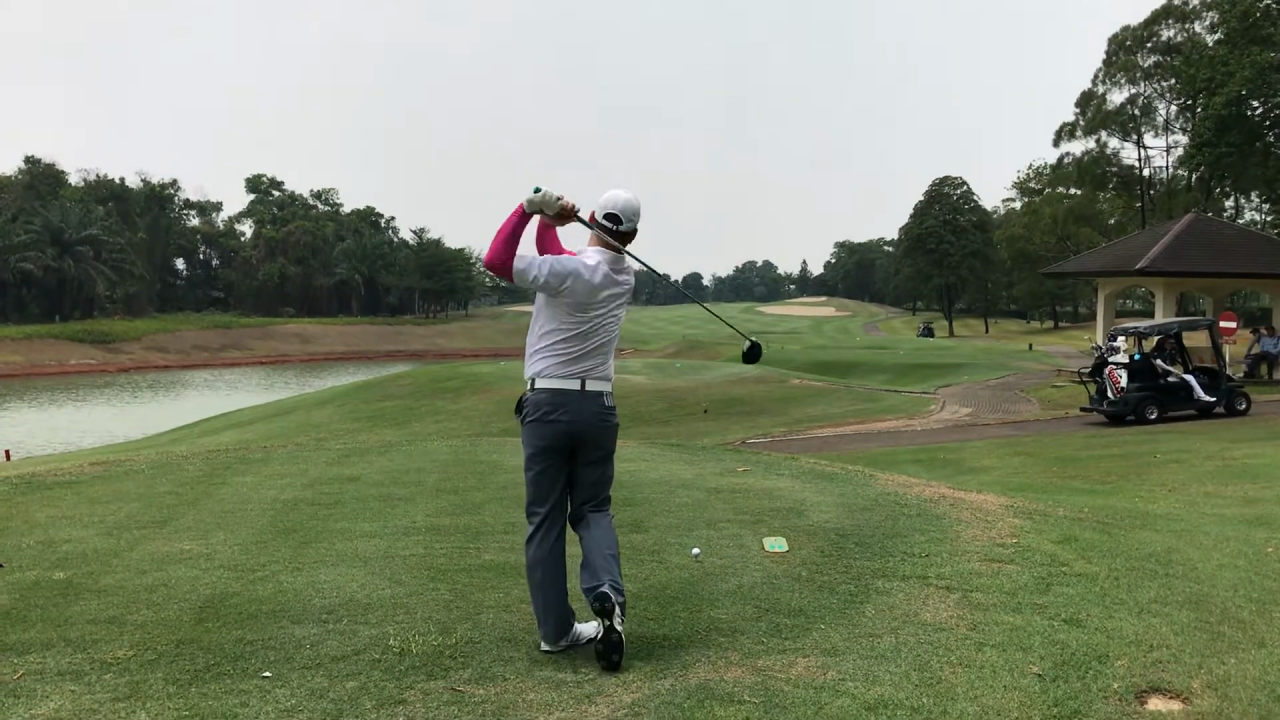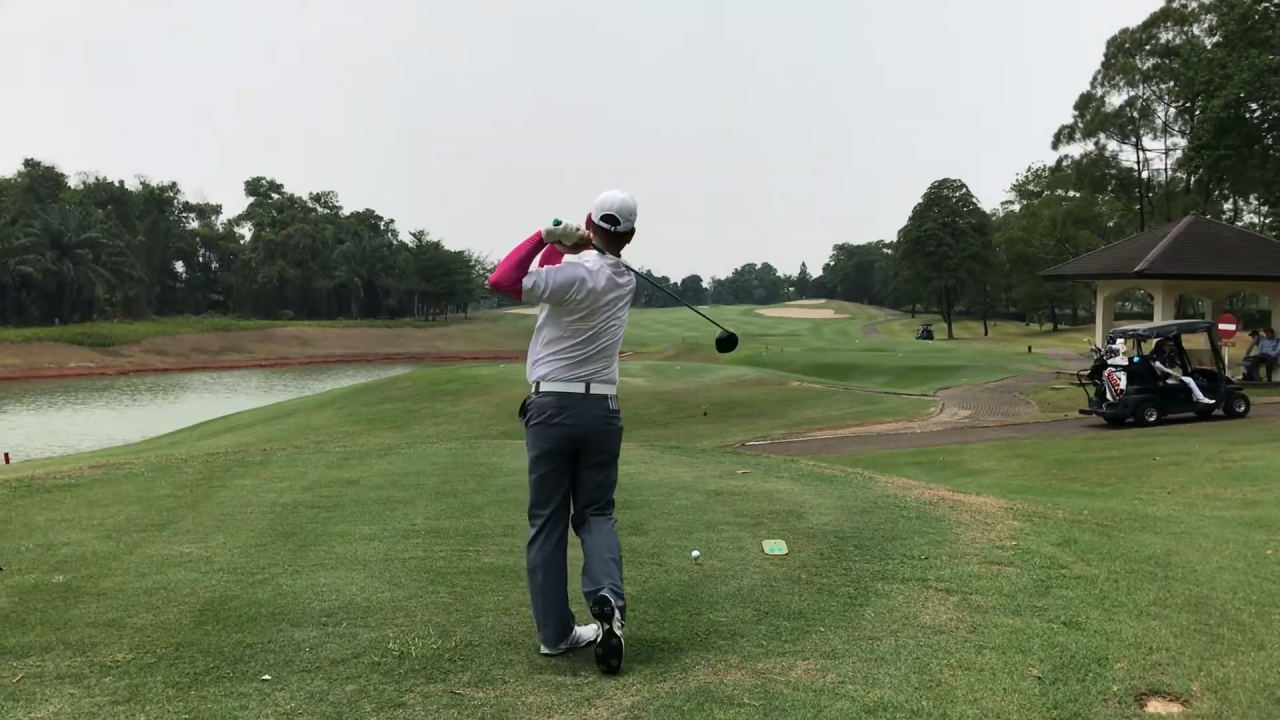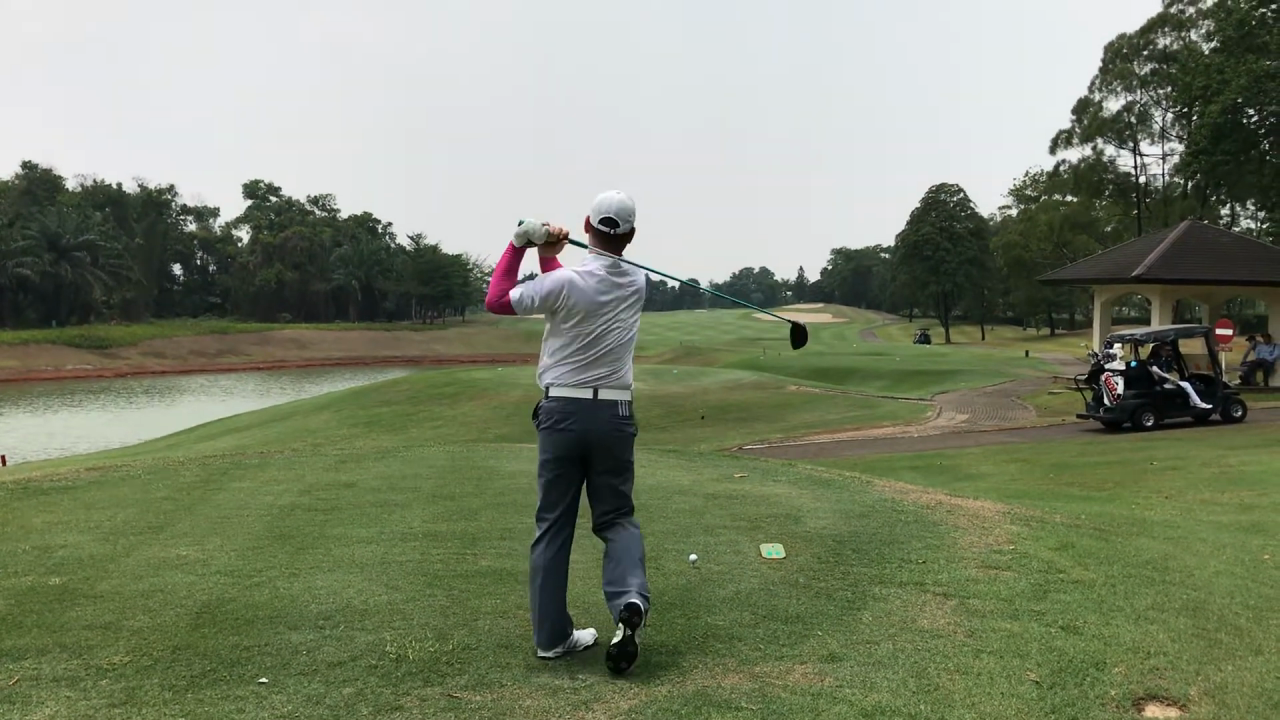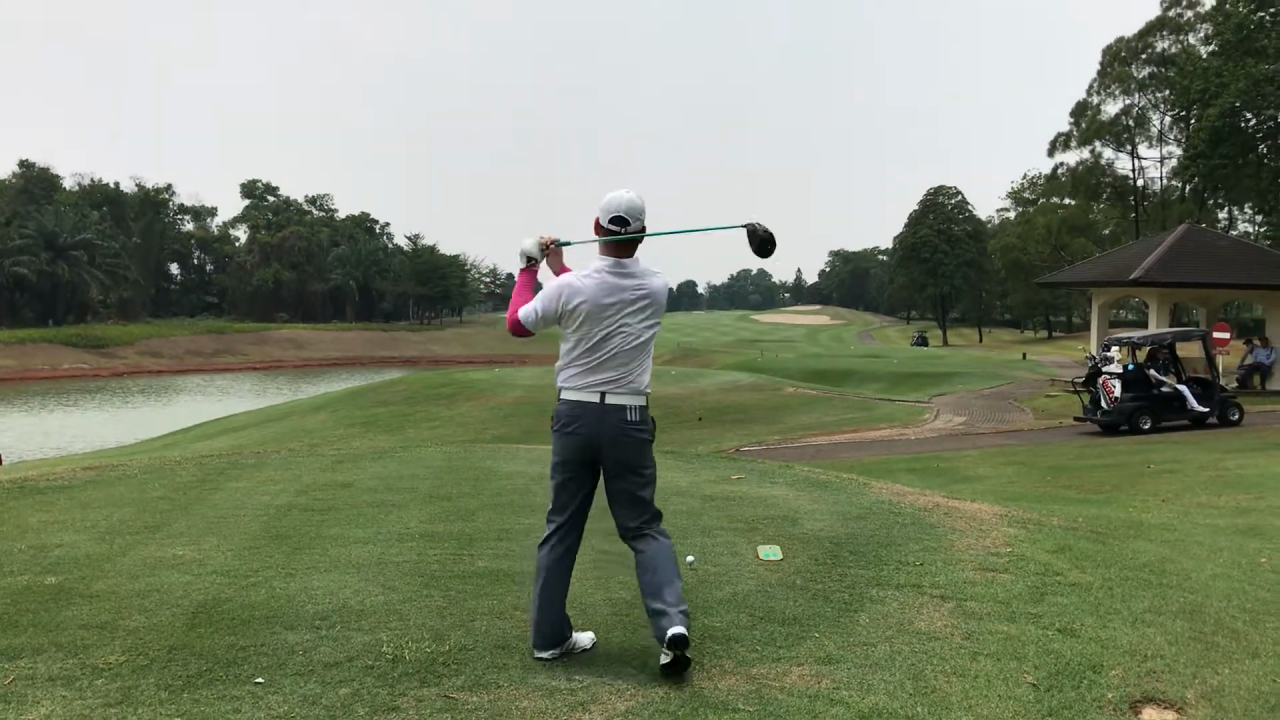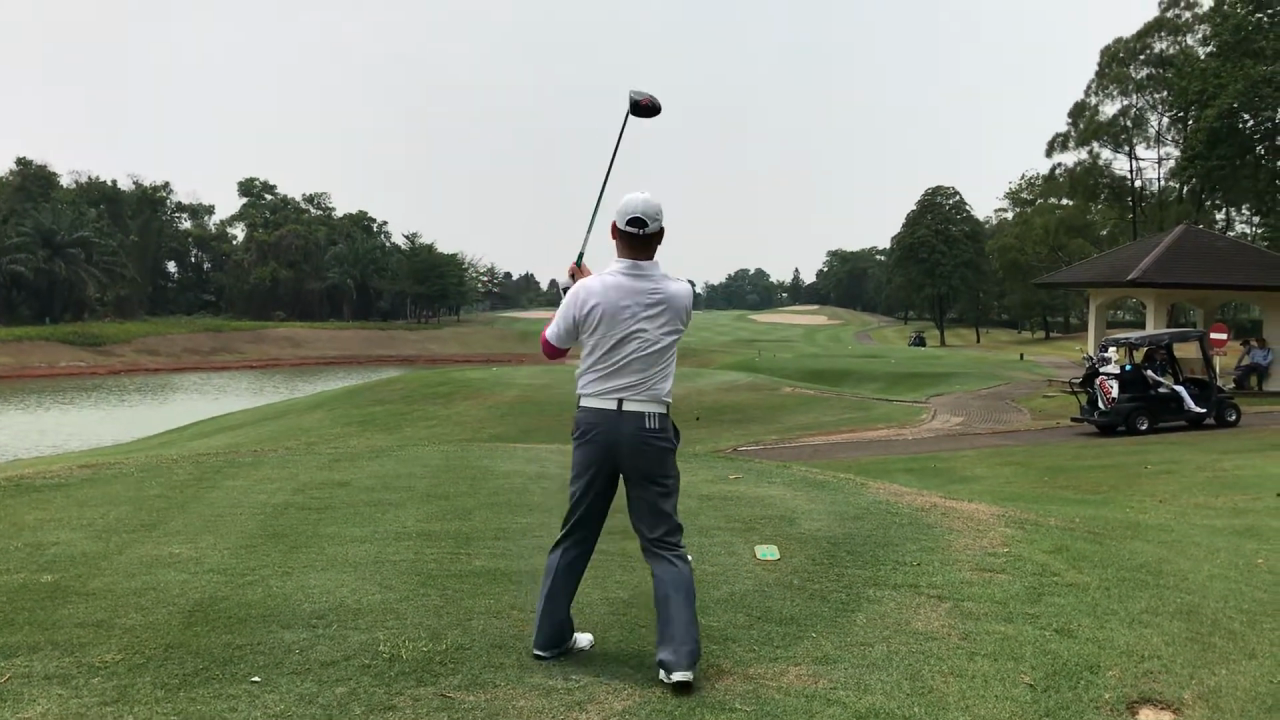
dt=0.2s
person 1, frame 1
left shoulder: (571, 271)
right shoulder: (626, 277)
left elbow: (496, 262)
left wrist: (530, 210)
right wrist: (546, 220)
left hip: (546, 406)
right hip: (597, 408)
left knee: (544, 520)
right knee: (593, 510)
left ankle: (556, 629)
right ankle: (607, 595)
person 1, frame 2
left shoulder: (576, 275)
right shoulder: (625, 278)
left elbow: (501, 280)
left wrist: (546, 234)
right wrist: (557, 243)
left hip: (552, 408)
right hip: (602, 409)
left knee: (547, 522)
right knee: (596, 513)
left ankle: (555, 632)
right ankle: (607, 598)
person 1, frame 3
left shoulder: (569, 283)
right shoulder: (637, 281)
left elbow: (496, 300)
left wrist: (522, 241)
right wrist: (548, 250)
left hip: (562, 413)
right hip: (614, 415)
left knee: (553, 526)
right knee: (616, 518)
left ankle: (551, 635)
right ankle: (629, 601)
person 1, frame 4
left shoulder: (572, 289)
right shoulder: (657, 287)
left elbow: (517, 324)
left wrist: (530, 266)
right wrist: (559, 266)
left hip: (575, 417)
right hip: (629, 420)
left knee: (562, 528)
right knee: (644, 527)
left ankle: (549, 635)
right ankle: (672, 624)
person 1, frame 5
left shoulder: (588, 293)
right shoulder: (681, 295)
left elbow: (551, 349)
left hip: (594, 424)
right hip: (650, 428)
left knee: (575, 535)
right knee: (664, 544)
left ankle: (550, 635)
right ankle: (678, 658)
